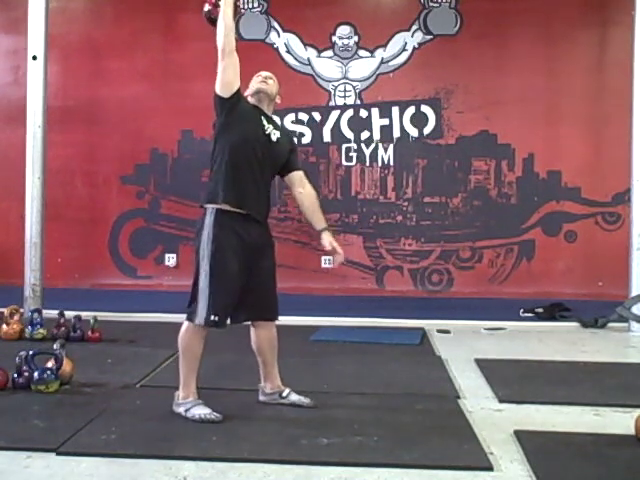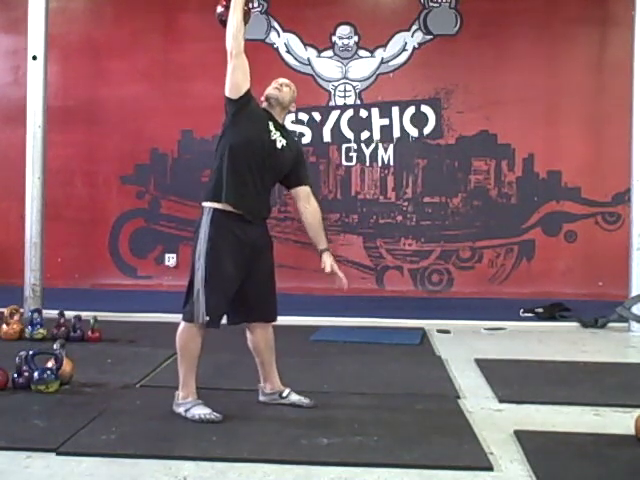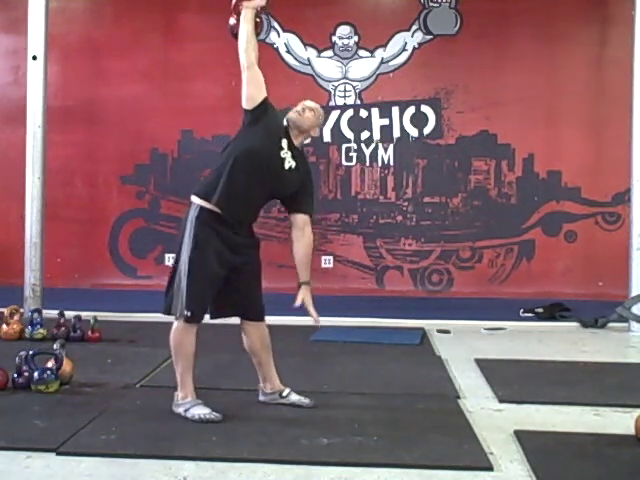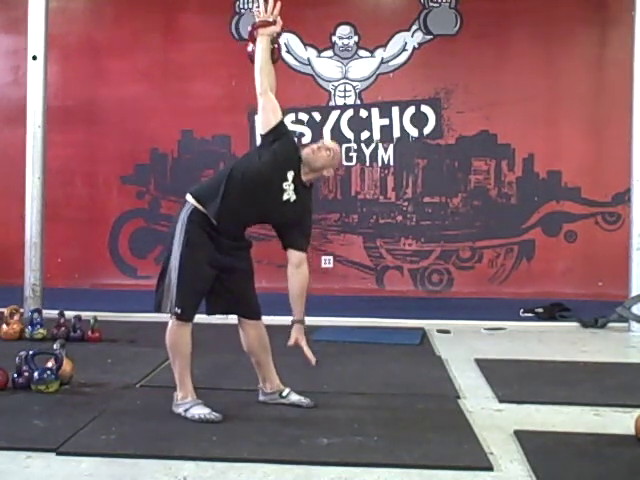
dt=0.5s
person 1, frame 1
left shoulder: (282, 139)
right shoulder: (233, 109)
left elbow: (300, 186)
right elbow: (226, 51)
left wrist: (323, 230)
left hip: (258, 228)
right hip: (223, 223)
left knee: (263, 313)
right knee: (202, 313)
left ankle: (272, 386)
right ankle: (185, 396)
person 1, frame 2
left shoulder: (290, 147)
right shoulder: (243, 110)
left elbow: (305, 200)
right elbow: (235, 53)
left wrist: (324, 250)
left hip: (256, 231)
right hip: (221, 224)
left knee: (259, 314)
right knee: (198, 313)
left ankle: (271, 387)
right ankle: (185, 396)
person 1, frame 3
left shoulder: (301, 173)
right shoulder: (265, 121)
left elbow: (302, 230)
right elbow: (249, 65)
left wrist: (305, 284)
left hip: (241, 236)
right hip: (205, 224)
left knee: (253, 314)
right knee: (187, 312)
left ankle: (271, 387)
right ankle: (184, 396)
person 1, frame 4
left shoulder: (300, 205)
right shoulder: (281, 148)
left elbow: (297, 265)
right elbow: (265, 92)
left wrist: (298, 322)
right wrist: (264, 39)
left hip: (231, 241)
right hip: (197, 226)
left knee: (249, 313)
right knee: (181, 312)
left ankle: (270, 387)
right ankle: (184, 397)
